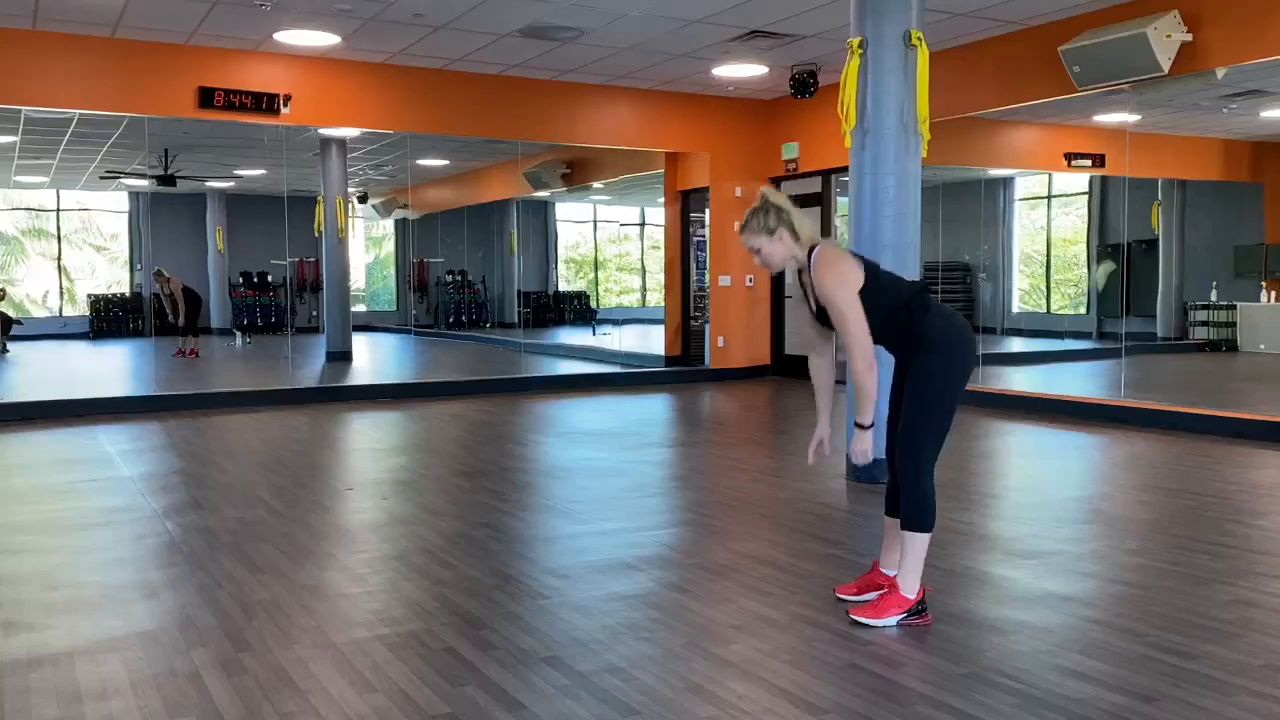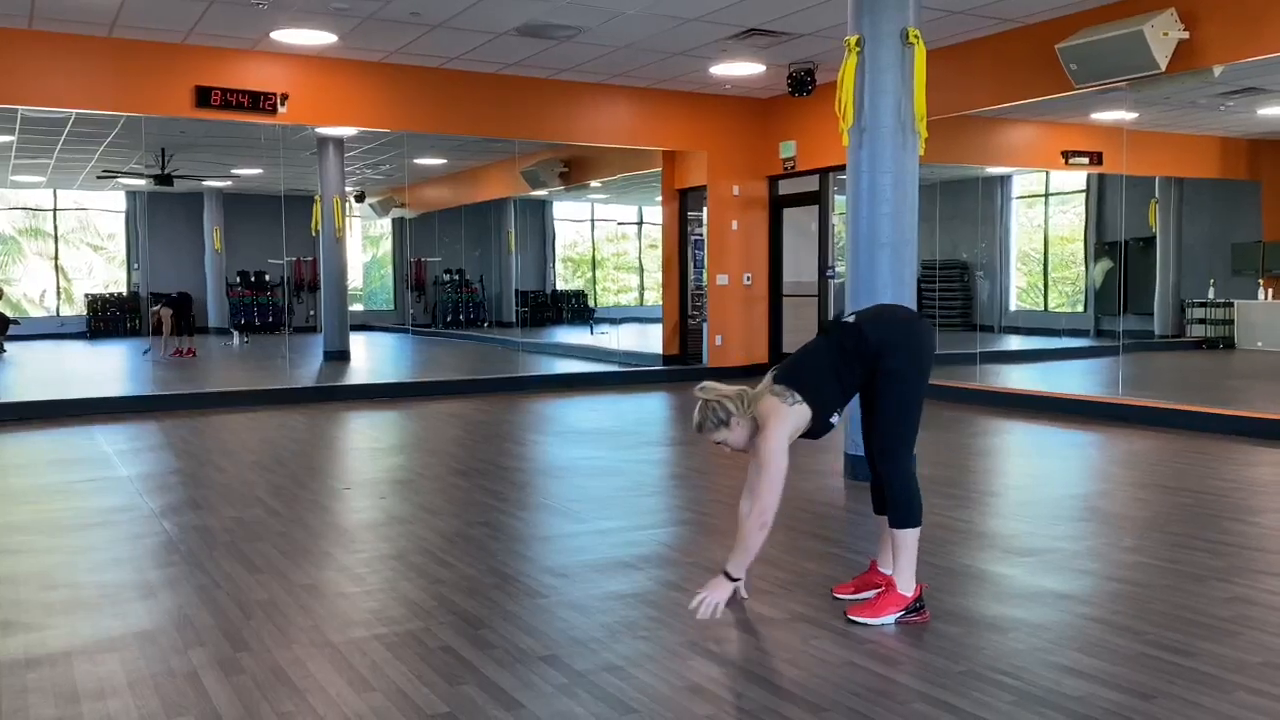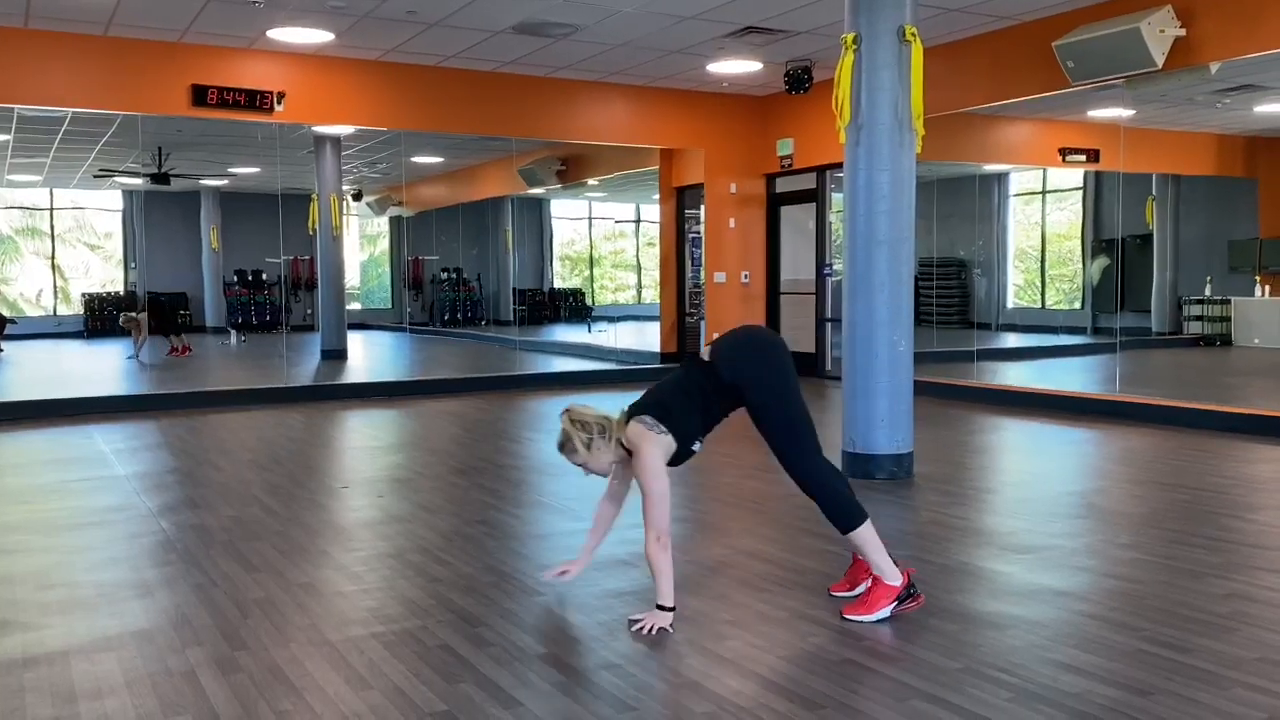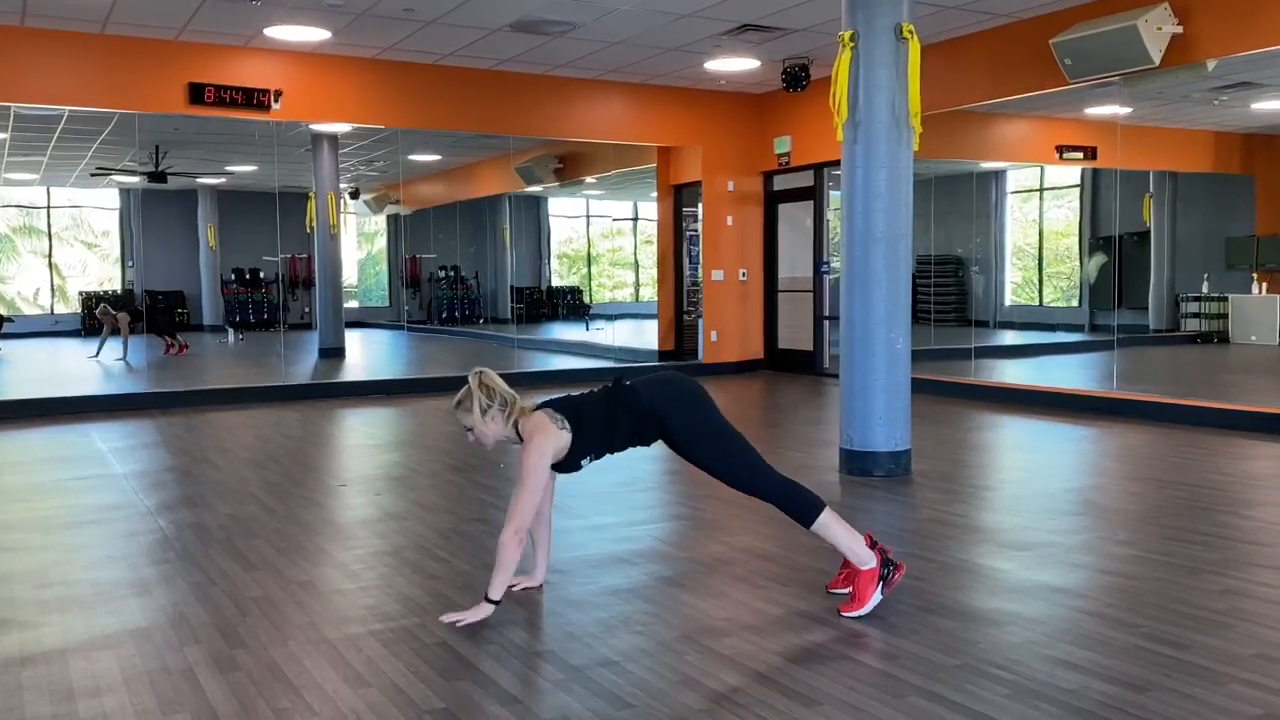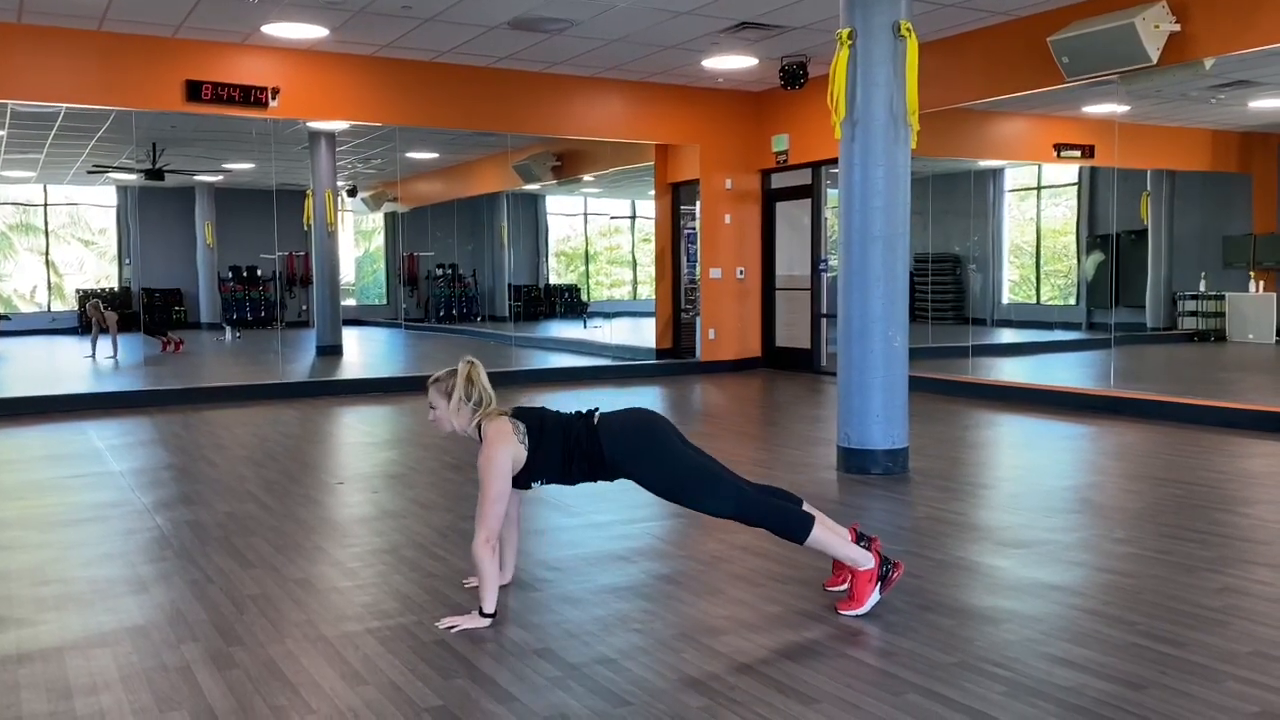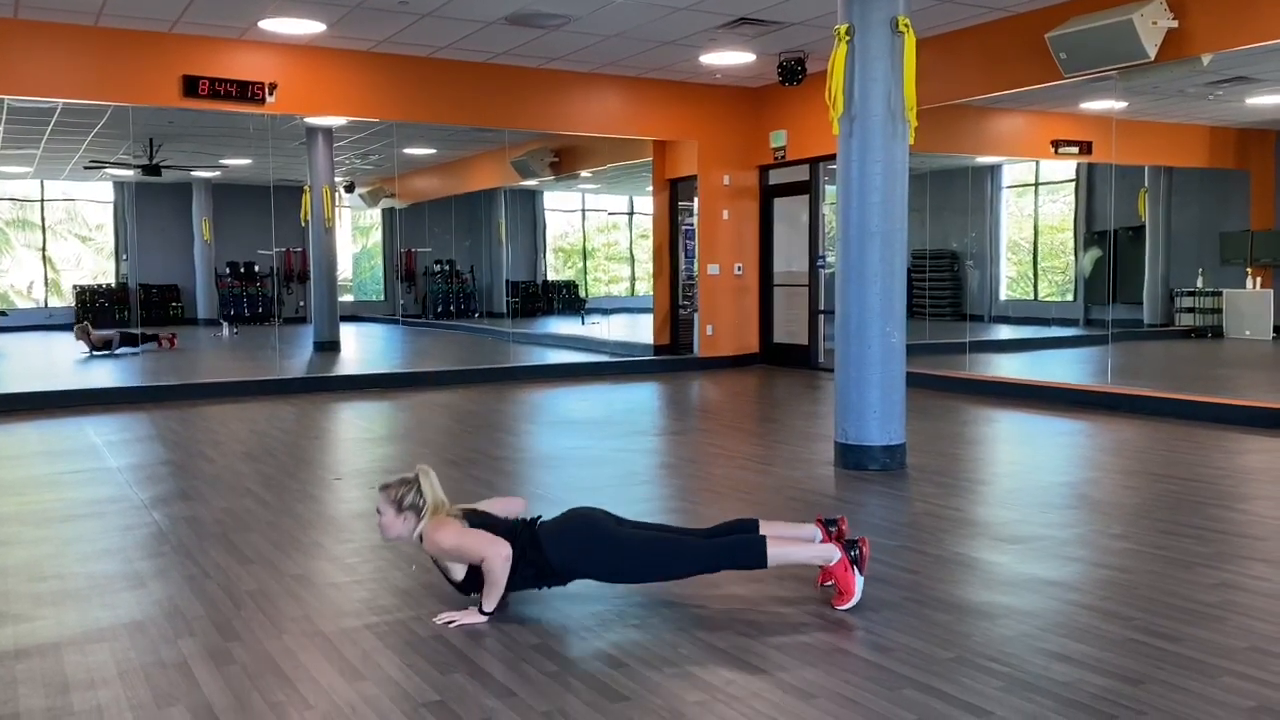
dt=0.7s
person 1, frame 1
left shoulder: (829, 272)
right shoulder: (805, 276)
left elbow: (862, 358)
right elbow: (820, 353)
left wrist: (862, 427)
right wrist: (823, 421)
left hip: (943, 347)
right hip: (913, 350)
left knee: (914, 464)
right knee: (898, 462)
left ankle: (908, 596)
right ankle: (887, 572)
person 1, frame 2
left shoulder: (773, 424)
right shoulder: (757, 412)
left elbow: (760, 516)
right elbow: (752, 497)
left wrist: (728, 579)
right wrist: (737, 569)
left hip: (900, 341)
right hip: (876, 342)
left knee: (893, 464)
right knee: (878, 463)
left ankle: (904, 593)
right ankle: (884, 571)
person 1, frame 3
left shoulder: (644, 444)
right shoulder: (627, 433)
left elbow: (658, 535)
right elbow: (612, 499)
left wrist: (665, 607)
right wrist: (582, 559)
left hip: (753, 363)
right hip: (741, 357)
left knee: (808, 471)
right knee: (808, 467)
left ankle: (893, 582)
right ankle: (865, 560)
person 1, frame 4
left shoulder: (538, 437)
right shoulder: (531, 425)
left elbow: (516, 526)
right elbow: (540, 506)
left wrist: (489, 602)
right wrist: (538, 571)
left hip: (668, 404)
right hip: (657, 404)
left knee: (763, 481)
right knee: (757, 482)
left ankle: (870, 564)
right ankle: (859, 546)
person 1, frame 5
left shoulder: (495, 445)
right shoulder: (500, 424)
left elbow: (485, 537)
right elbow: (509, 506)
left wrist: (485, 612)
right wrist: (504, 573)
left hip: (631, 448)
right hip: (635, 430)
left knee: (743, 505)
right knee: (744, 493)
left ankle: (865, 563)
right ankle: (851, 540)
person 1, frame 6
left shoulder: (438, 538)
right shoulder: (450, 518)
left elbow: (498, 550)
right elbow: (515, 504)
left wrist: (484, 608)
right wrist: (514, 562)
left hip: (576, 551)
right hip: (578, 532)
left knee: (710, 555)
right knee: (706, 540)
left ankle: (836, 553)
right ankle: (822, 530)
